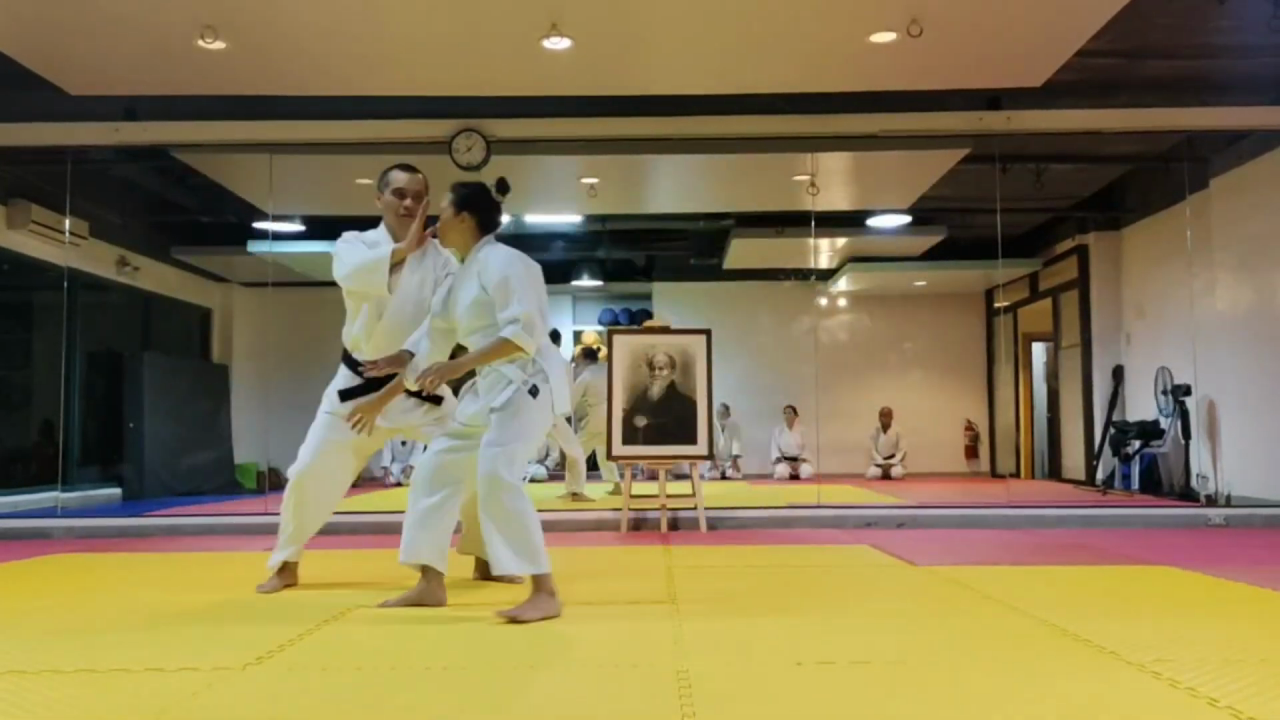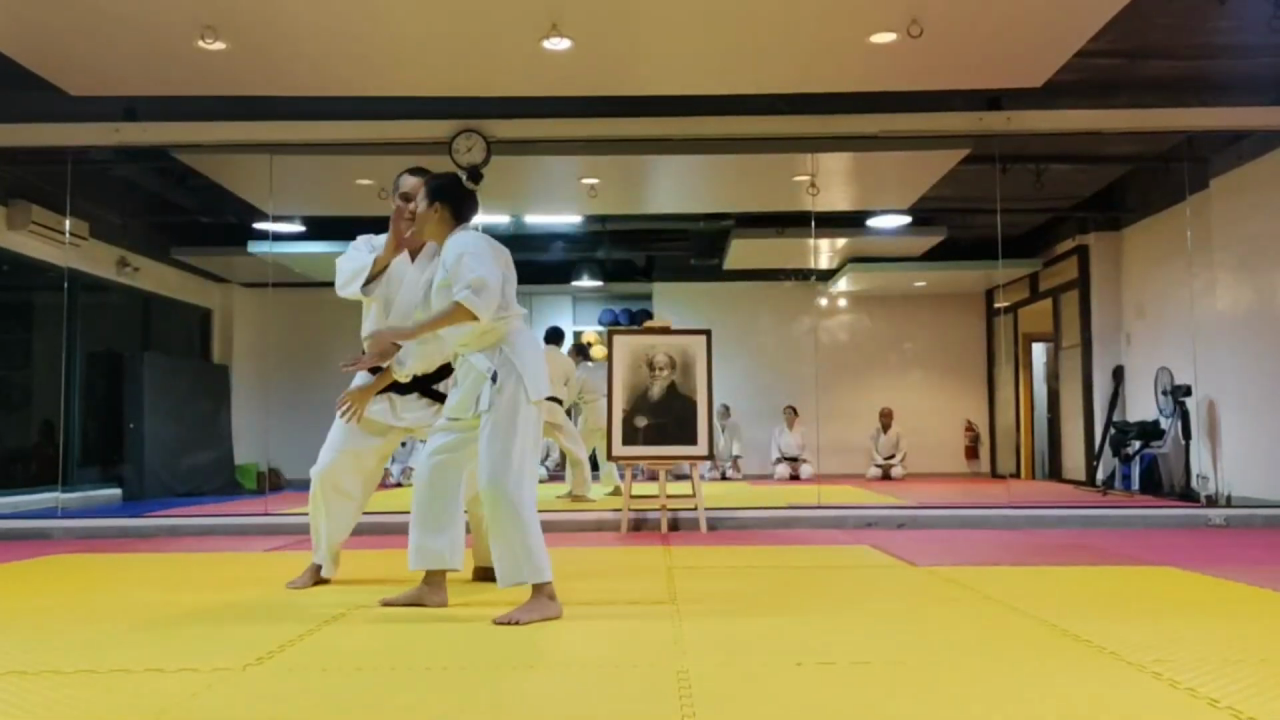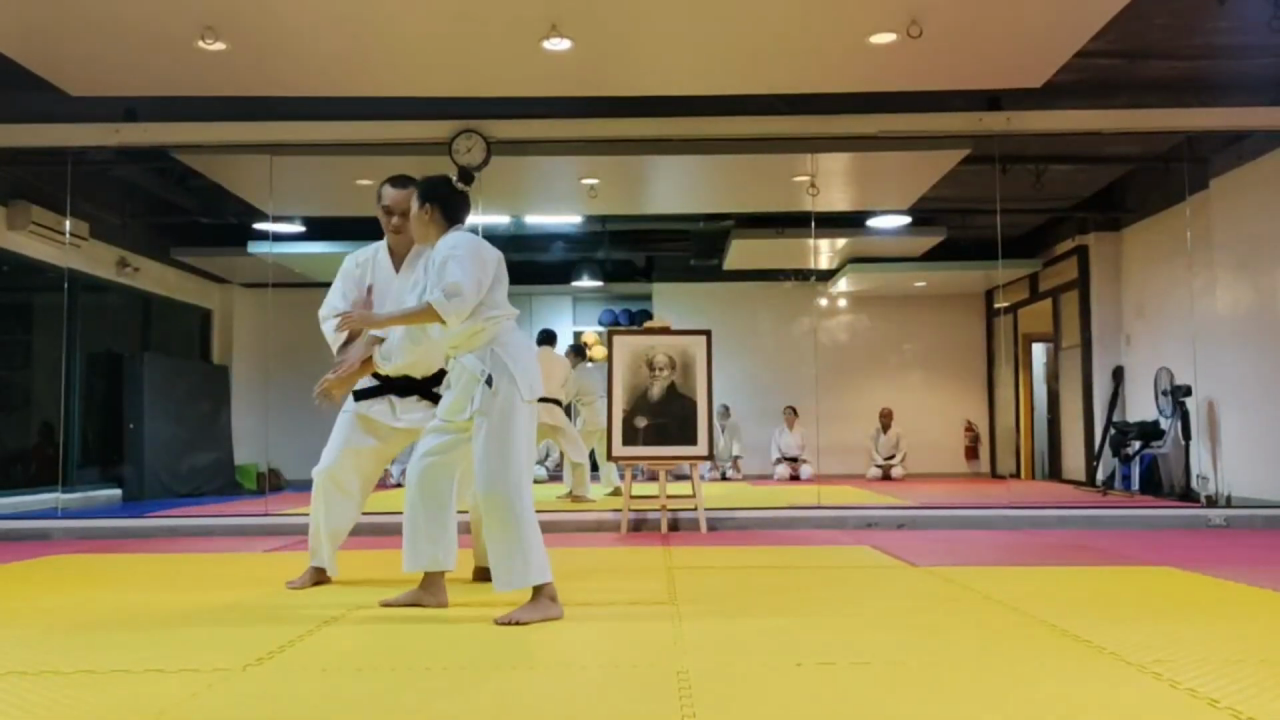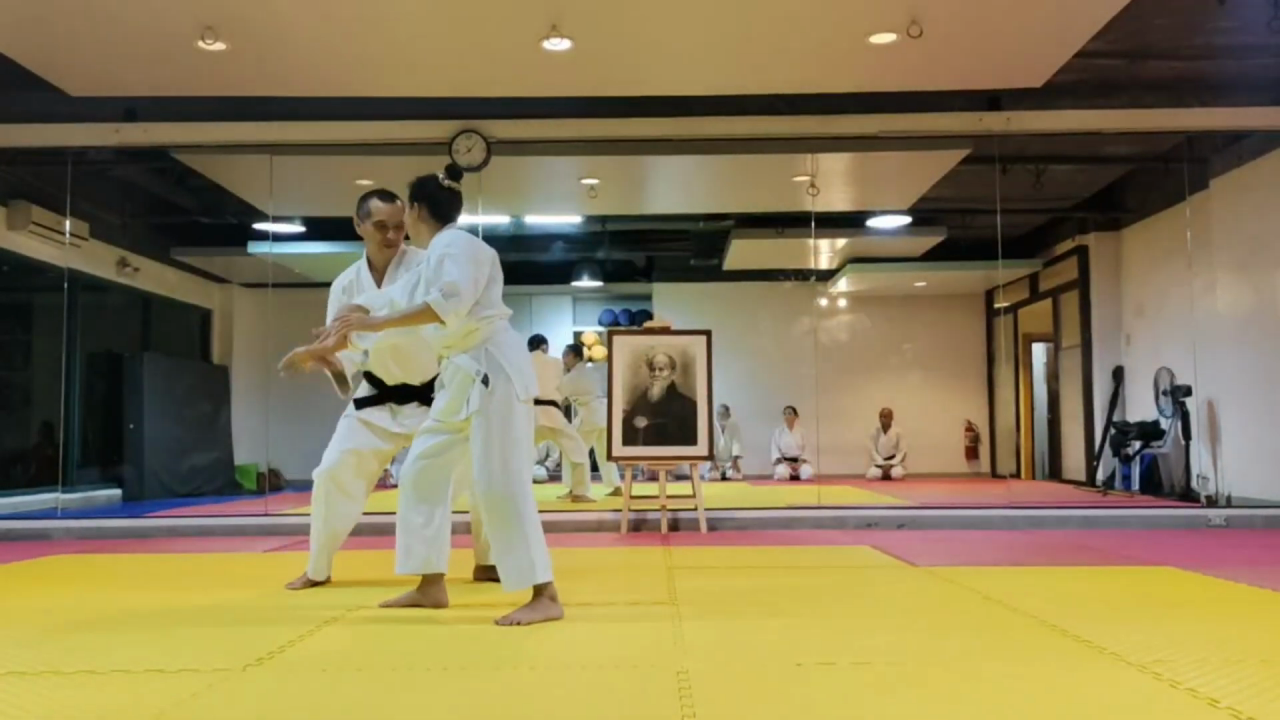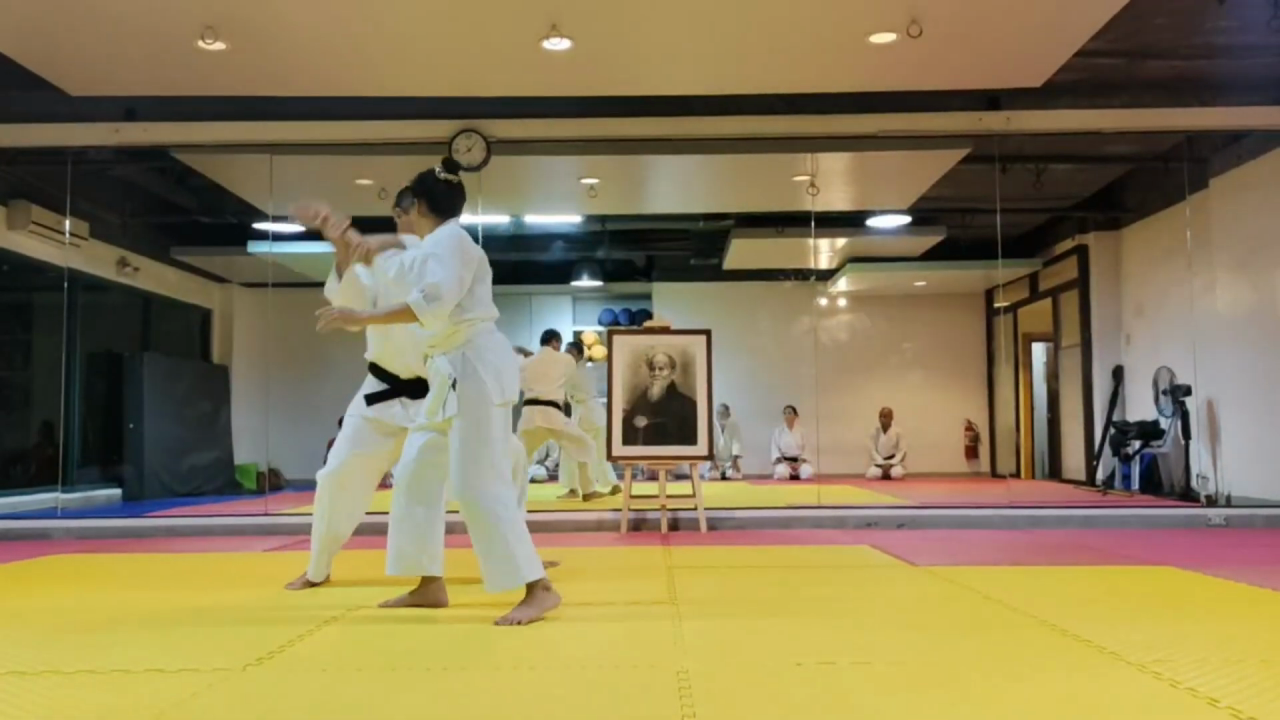
dt=0.2s
person 1, frame 1
left shoulder: (503, 263)
right shoulder: (460, 279)
left elbow: (524, 331)
right elbow: (434, 340)
left wrist: (458, 367)
left hip: (532, 381)
right hip: (494, 386)
left knee: (497, 473)
right knee: (437, 469)
left ankle: (545, 592)
right ankle: (430, 583)
person 1, frame 2
left shoulder: (471, 246)
right shoulder: (450, 257)
left elbow: (480, 300)
right elbow: (430, 336)
left wrist: (410, 330)
left hip: (507, 367)
right hip: (477, 374)
left knee: (502, 479)
right knee: (438, 466)
left ankle: (545, 595)
right ankle: (433, 584)
person 1, frame 3
left shoulder: (461, 247)
right shoulder: (441, 260)
left elbow: (453, 306)
right elbow: (412, 334)
left wrist: (383, 319)
right wrist: (353, 370)
left hip: (499, 369)
right hip: (470, 376)
left knee: (500, 482)
right knee: (428, 469)
left ankle: (545, 597)
right ankle: (432, 585)
person 1, frame 4
left shoulder: (457, 246)
right shoulder: (436, 256)
left elbow: (452, 304)
right elbow: (389, 305)
left wrist: (375, 324)
right wrist: (327, 344)
left hip: (491, 369)
right hip: (463, 375)
left knee: (499, 482)
right knee: (422, 470)
left ankle: (545, 596)
right ankle: (430, 585)
person 1, frame 5
left shoulder: (446, 245)
right shoulder: (447, 241)
left elbow: (433, 302)
right elbow: (389, 260)
left wrist: (359, 318)
right wrist: (335, 229)
left hip: (475, 370)
right hip: (459, 373)
left knee: (479, 486)
right knee: (416, 474)
left ankle: (539, 590)
right ankle: (430, 585)
person 2, frame 1
left shoulder: (443, 259)
right shoulder: (355, 243)
right elbow: (356, 274)
left wrist: (401, 360)
right wrist: (404, 246)
left hip: (421, 388)
right hip: (359, 383)
right knee: (312, 470)
right ankle: (286, 560)
person 2, frame 2
right shoulder: (367, 246)
right elbow: (352, 283)
right wrist: (388, 252)
left hip: (435, 389)
right hip: (378, 388)
right knee: (333, 472)
right ankle: (321, 564)
person 2, frame 3
right shoulder: (359, 264)
right elbow: (331, 317)
right wrist: (354, 334)
left hip: (436, 392)
right hip: (378, 392)
right knee: (334, 472)
right ankle: (321, 563)
person 2, frame 4
left shoulder: (423, 262)
right shoulder: (344, 285)
right elbow: (346, 360)
right wrist: (334, 368)
left hip: (437, 396)
right hip: (377, 399)
right knee: (334, 474)
left ankle: (491, 561)
right ankle: (319, 569)
person 2, frame 5
right shoulder: (369, 266)
right elbow: (351, 300)
right wrist: (342, 252)
right hip: (387, 395)
right knee: (341, 476)
right ankle: (317, 569)
